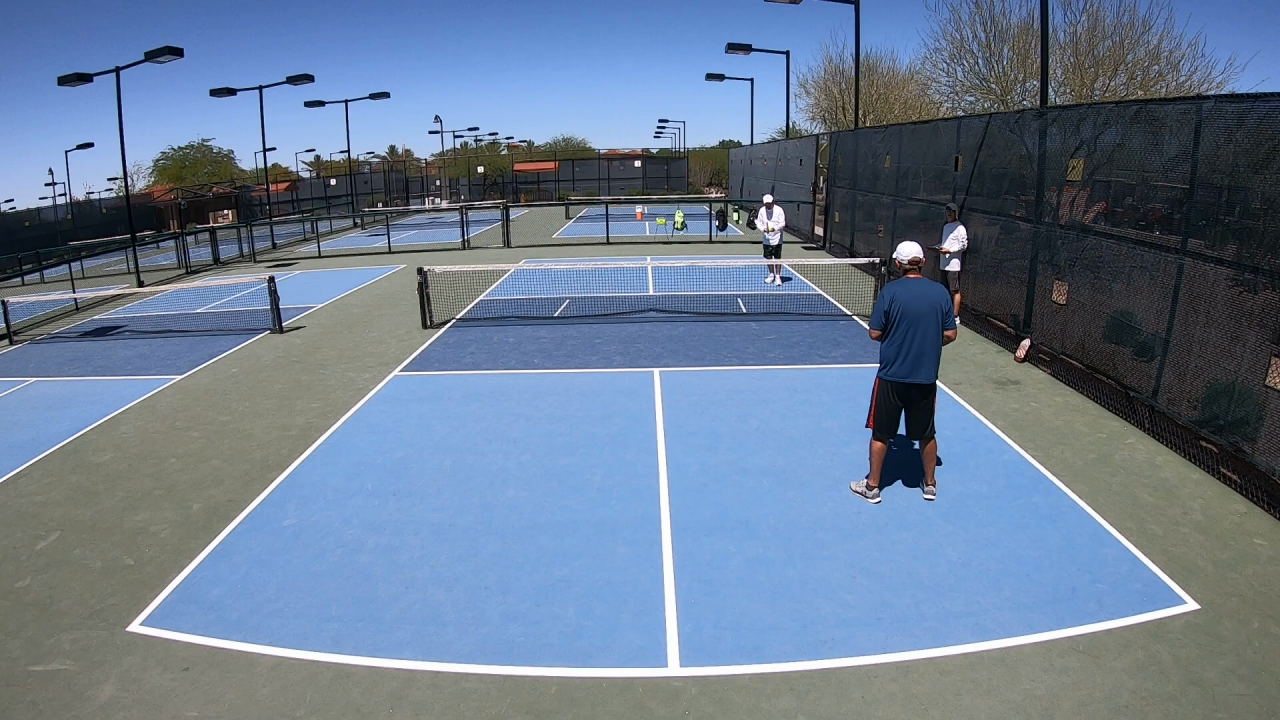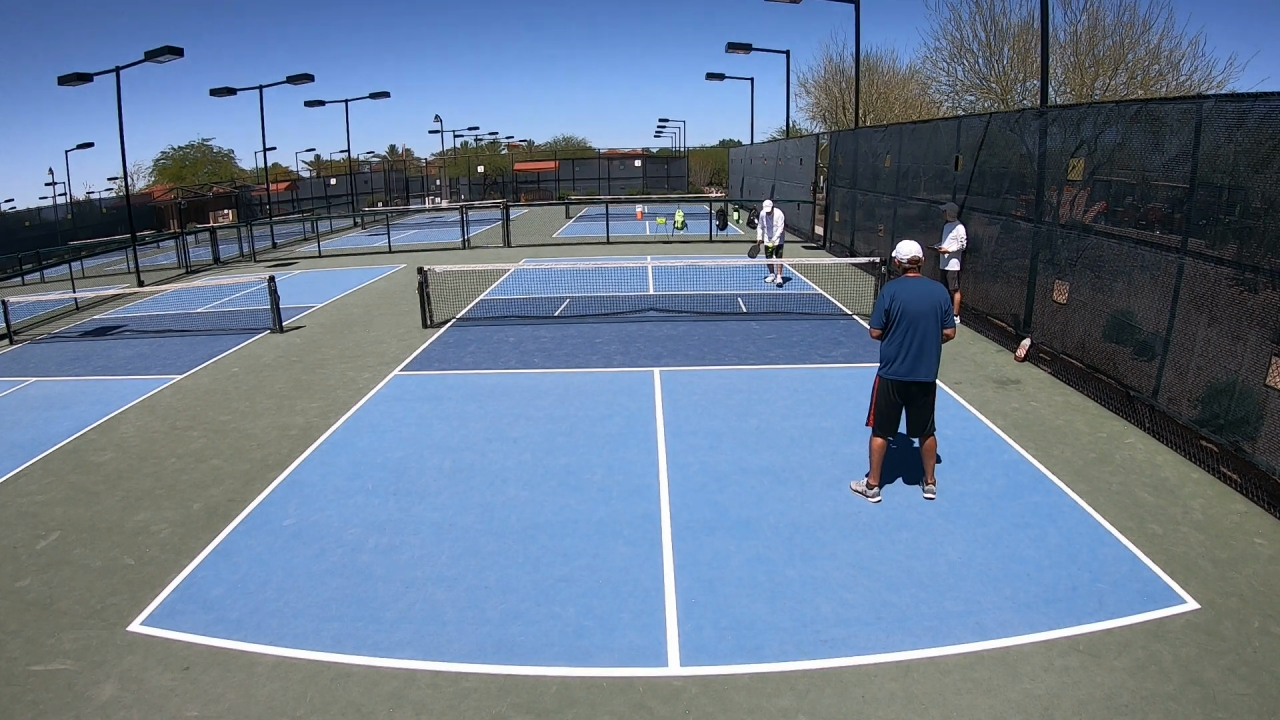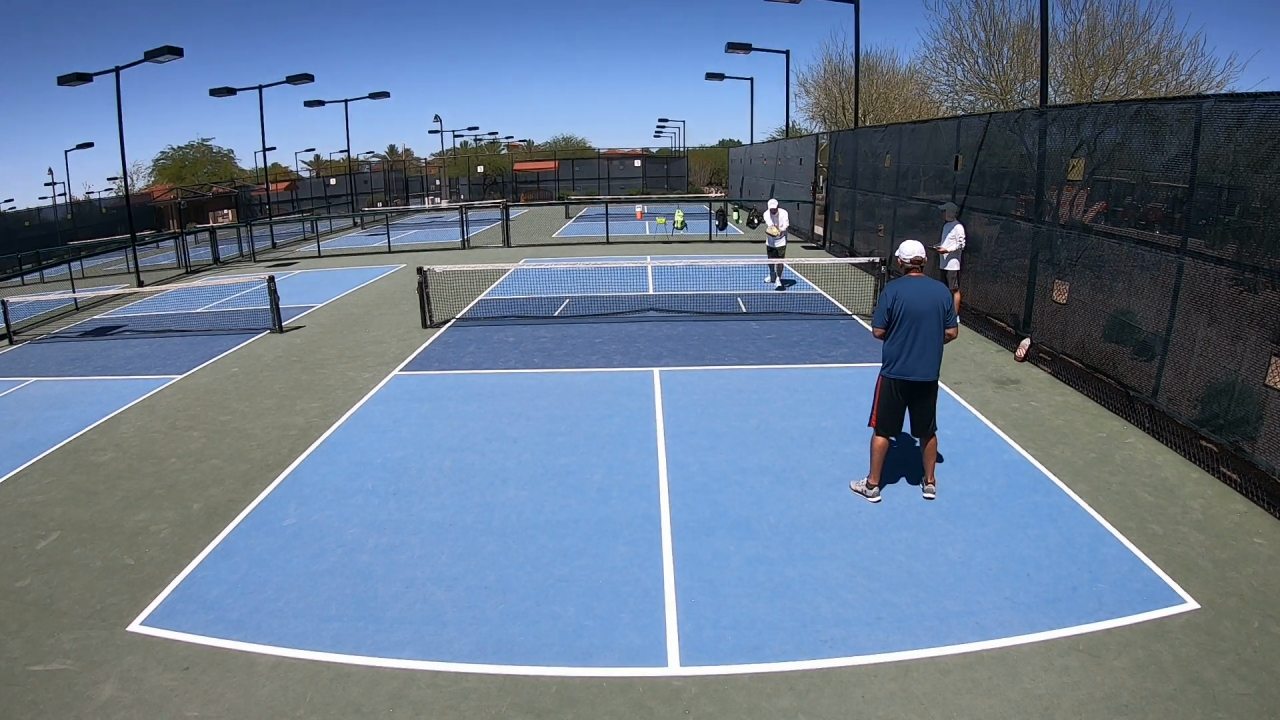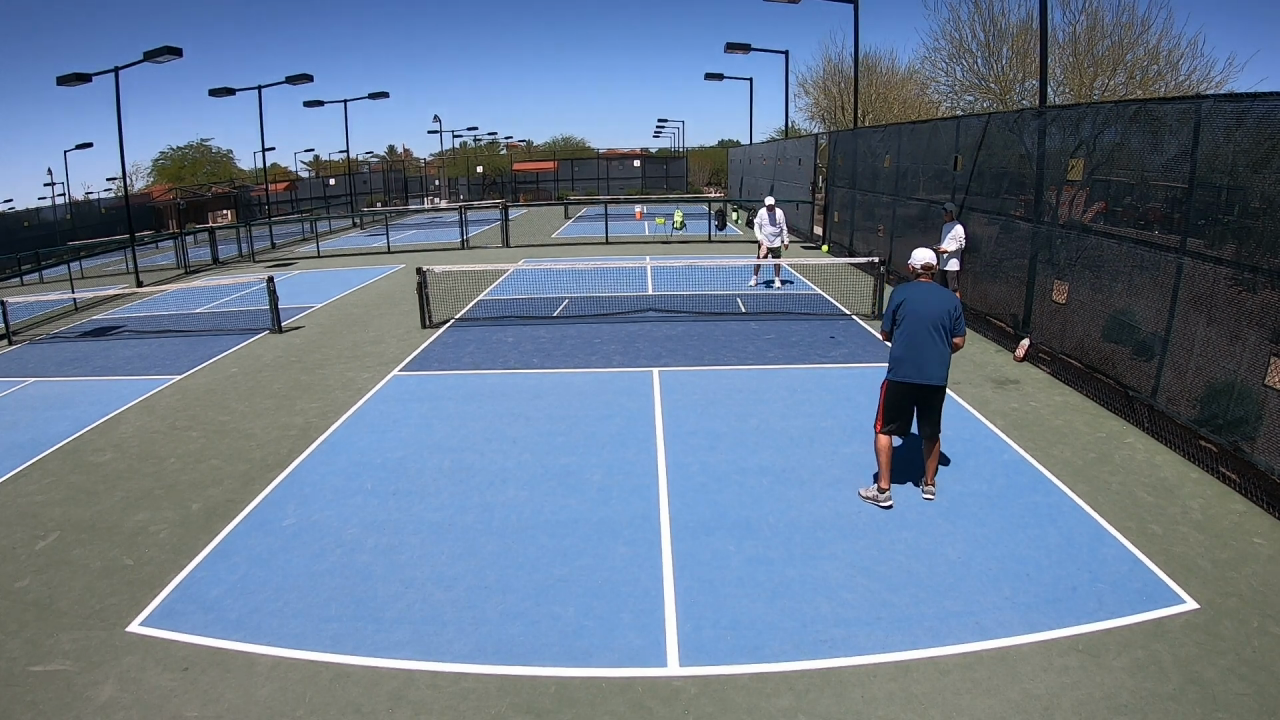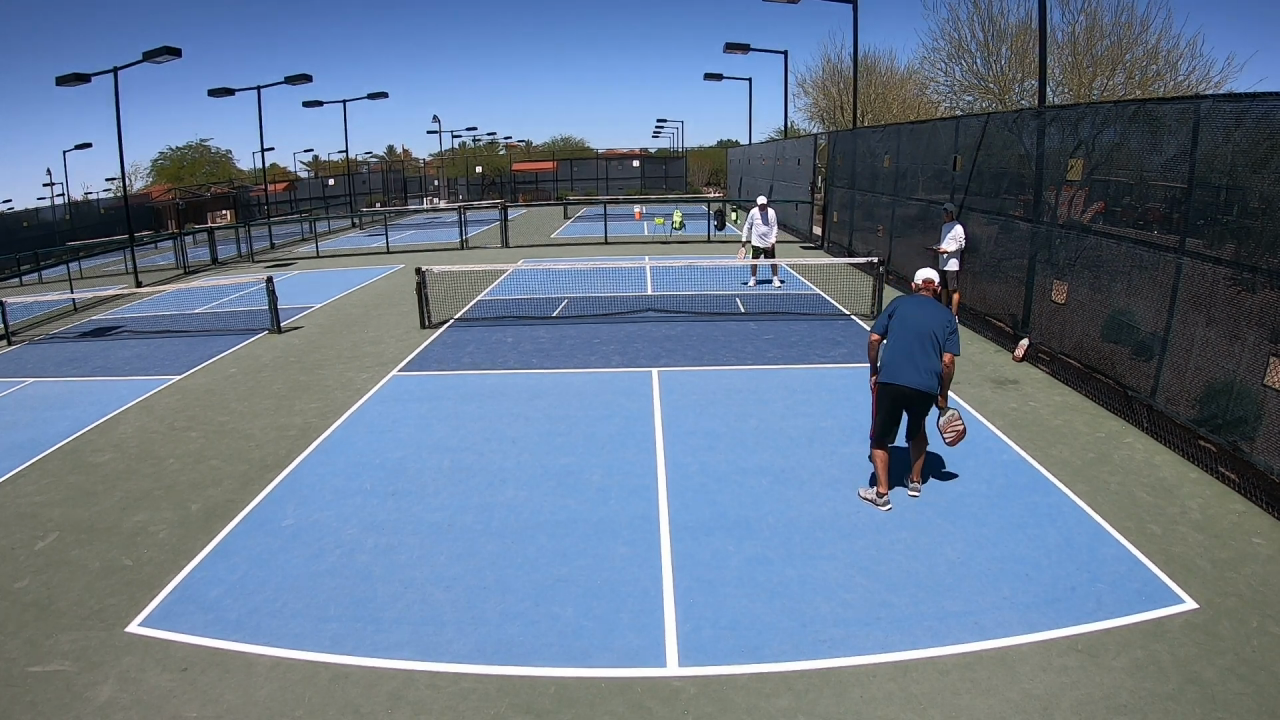
dt=0.5s
person 1, frame 1
left shoulder: (891, 291)
right shoulder: (941, 293)
left elbow: (875, 333)
right elbow: (950, 335)
left hip: (891, 376)
right hip: (926, 377)
left knee: (881, 433)
right knee: (926, 434)
left ankle: (872, 486)
right ankle: (929, 484)
person 1, frame 2
left shoulder: (891, 290)
right shoulder: (940, 291)
left elbow: (875, 332)
right elbow: (949, 333)
left hip: (892, 374)
right hip: (926, 375)
left knee: (881, 431)
right knee: (926, 431)
left ankle: (873, 484)
right ankle: (930, 482)
person 1, frame 3
left shoulder: (893, 289)
right shoulder: (942, 291)
left elbow: (878, 332)
right elbow: (951, 333)
left hip: (895, 373)
right hip: (929, 374)
left knee: (882, 430)
right knee: (927, 431)
left ankle: (872, 484)
right ankle: (929, 482)
person 1, frame 4
left shoulder: (901, 292)
right shoulder: (951, 299)
left elbow: (886, 334)
right elbow: (958, 342)
left hip: (900, 376)
right hip: (936, 378)
left knee: (884, 430)
right knee: (931, 433)
left ankle: (883, 489)
right ankle: (929, 483)
person 1, frame 5
left shoulder: (899, 303)
right shoulder: (947, 316)
left elbow: (874, 339)
right elbow: (947, 363)
left wrist: (874, 371)
right wrist: (943, 396)
left hip: (891, 380)
right hip: (927, 386)
left knee: (879, 438)
right knee: (917, 430)
left ankle: (881, 493)
right ankle: (915, 481)
